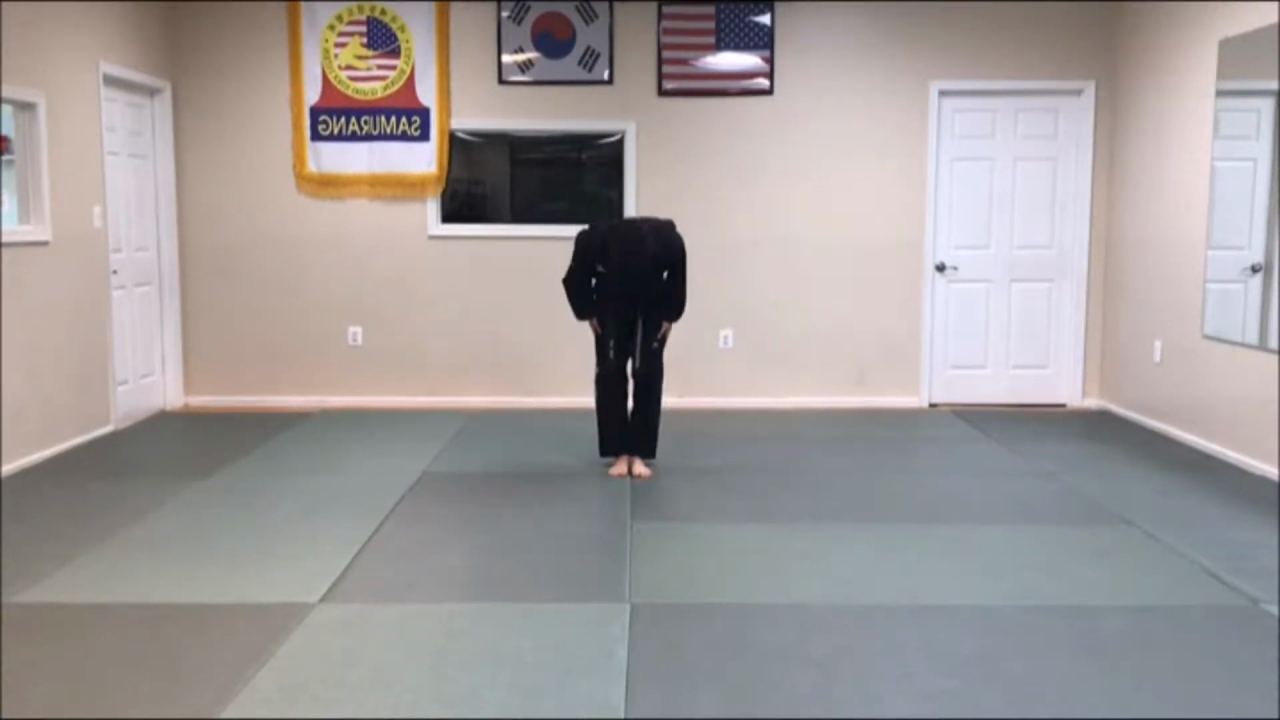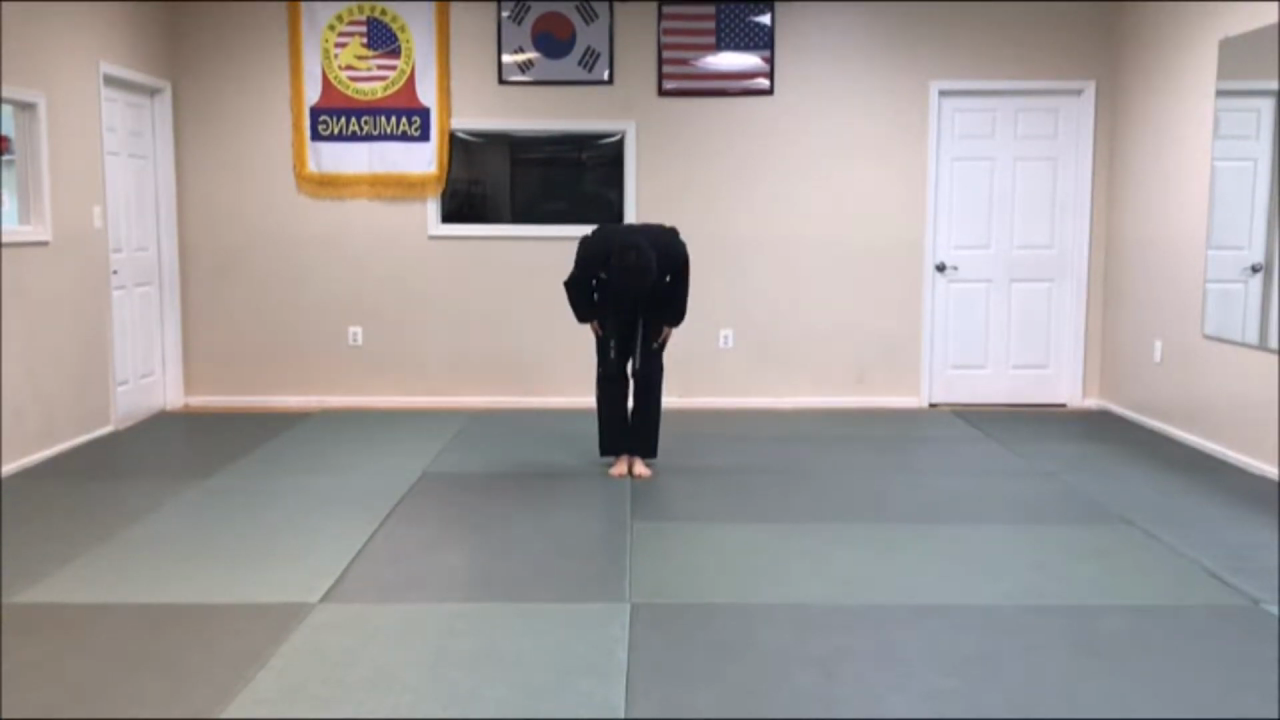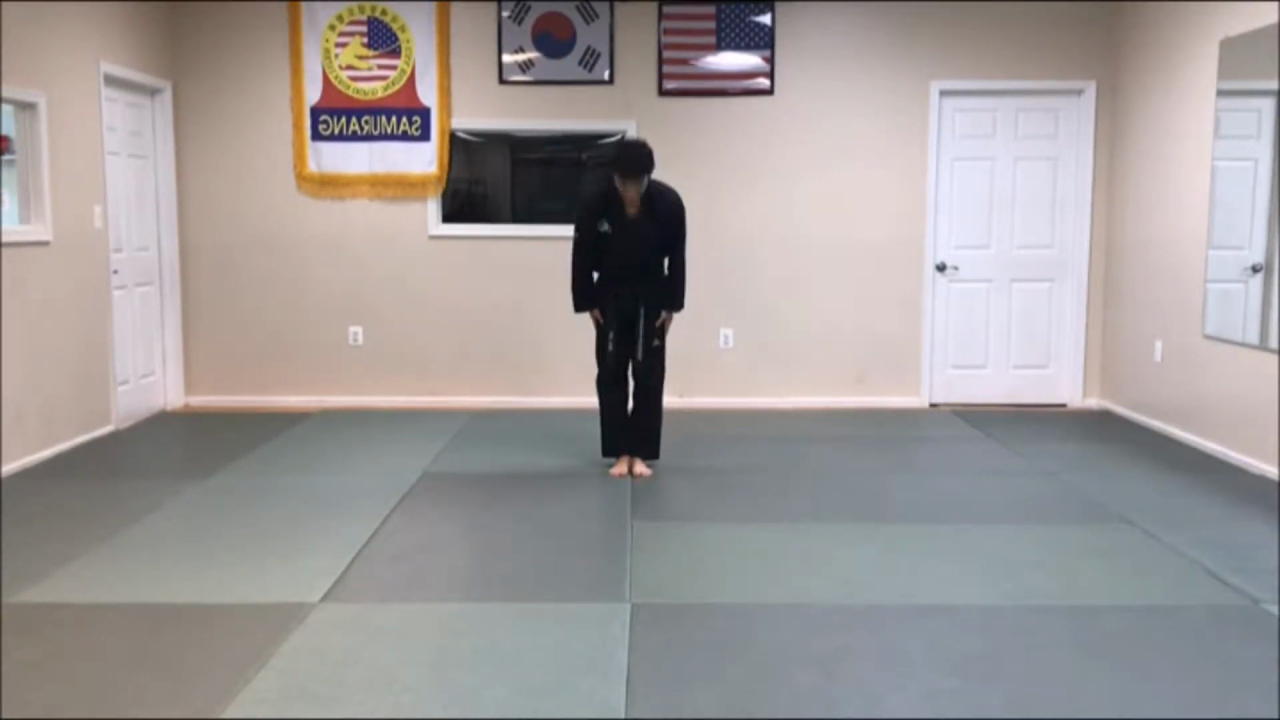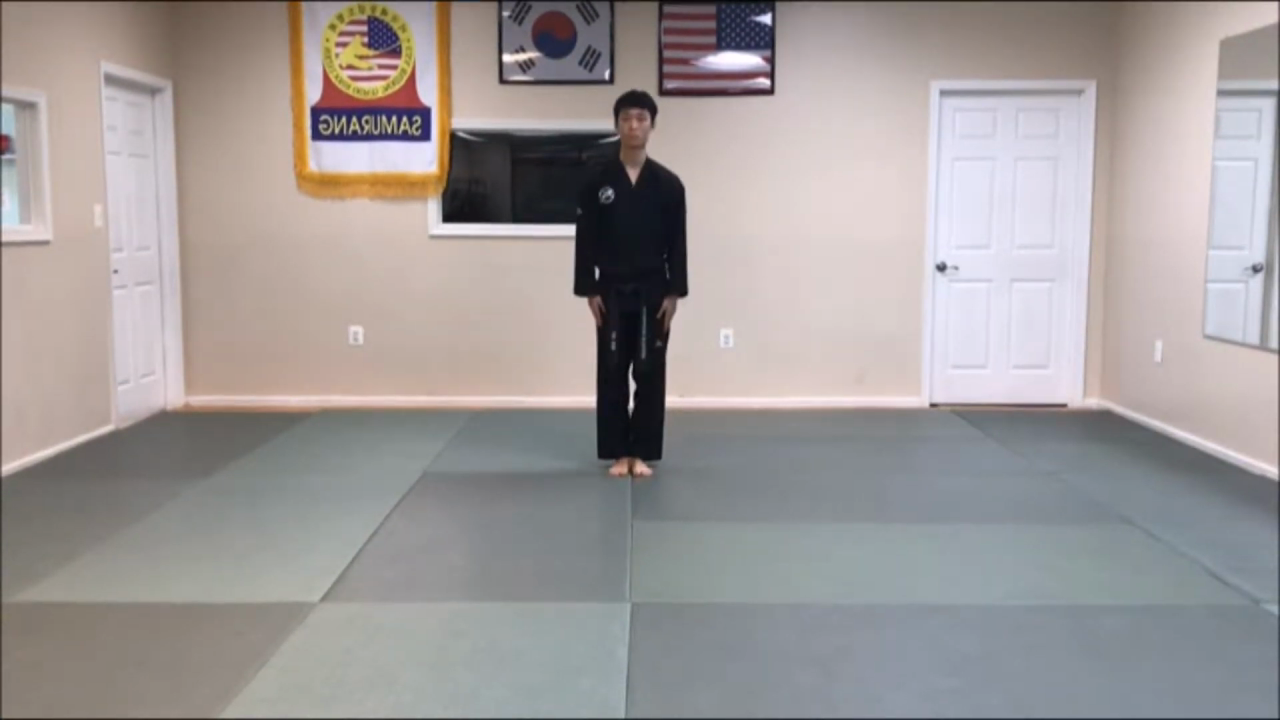
dt=0.5s
person 1, frame 1
left shoulder: (669, 241)
right shoulder: (591, 242)
left elbow: (677, 279)
right elbow: (575, 280)
left wrist: (670, 315)
right wrist: (588, 313)
left hip: (652, 309)
right hip: (610, 309)
left knee: (647, 373)
right knee: (610, 372)
left ankle: (640, 453)
right ankle: (619, 452)
person 1, frame 2
left shoulder: (671, 249)
right shoulder: (594, 249)
left elbow: (679, 284)
right elbow: (577, 284)
left wrist: (671, 320)
right wrist: (589, 316)
left hip: (653, 311)
right hip: (610, 309)
left knee: (647, 375)
right knee: (611, 373)
left ankle: (639, 452)
right ankle: (620, 452)
person 1, frame 3
left shoulder: (669, 202)
right shoulder: (595, 205)
left elbow: (677, 258)
right elbow: (582, 259)
left wrist: (671, 305)
right wrist: (588, 303)
left hip: (651, 298)
right hip: (610, 299)
left knee: (648, 374)
right knee: (611, 373)
left ankle: (641, 452)
right ankle: (620, 452)
person 1, frame 4
left shoulder: (668, 183)
right shoulder: (598, 181)
left elbow: (677, 242)
right elbow: (585, 239)
left wrist: (674, 292)
right wrist: (589, 289)
left hip: (652, 294)
right hip: (611, 293)
left knee: (649, 373)
right knee: (611, 373)
left ankle: (641, 453)
right ankle: (618, 452)
